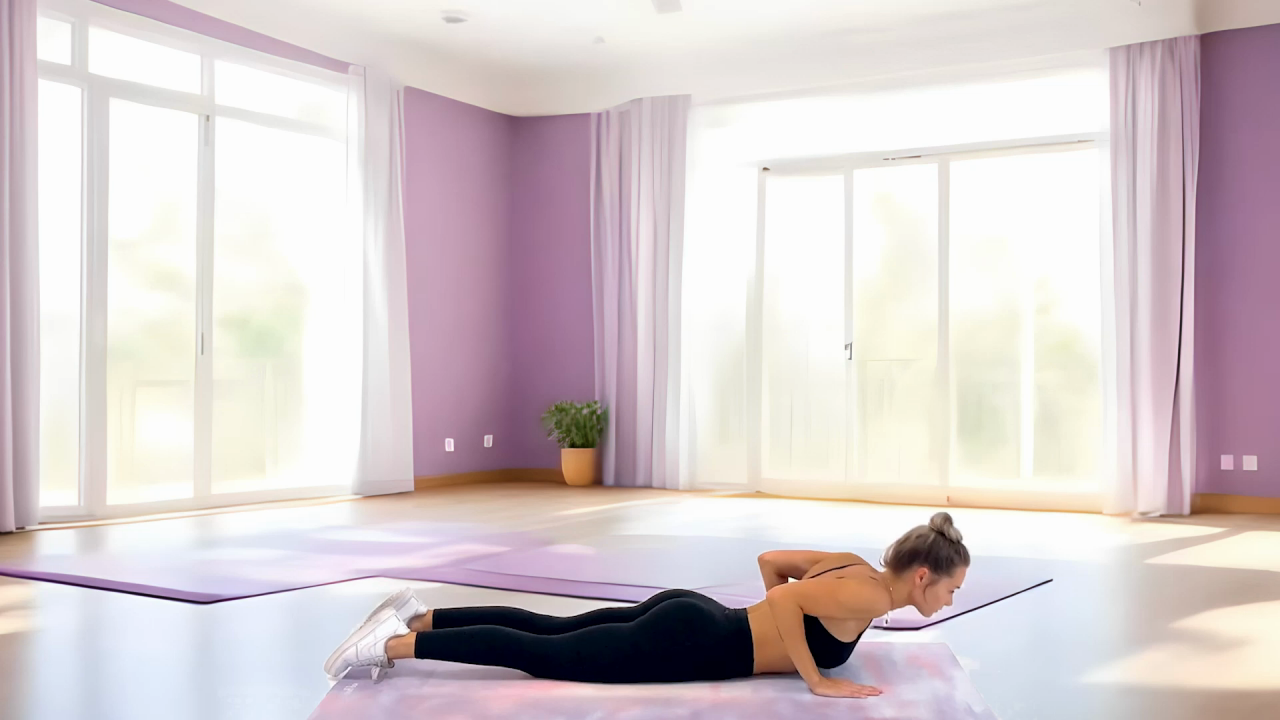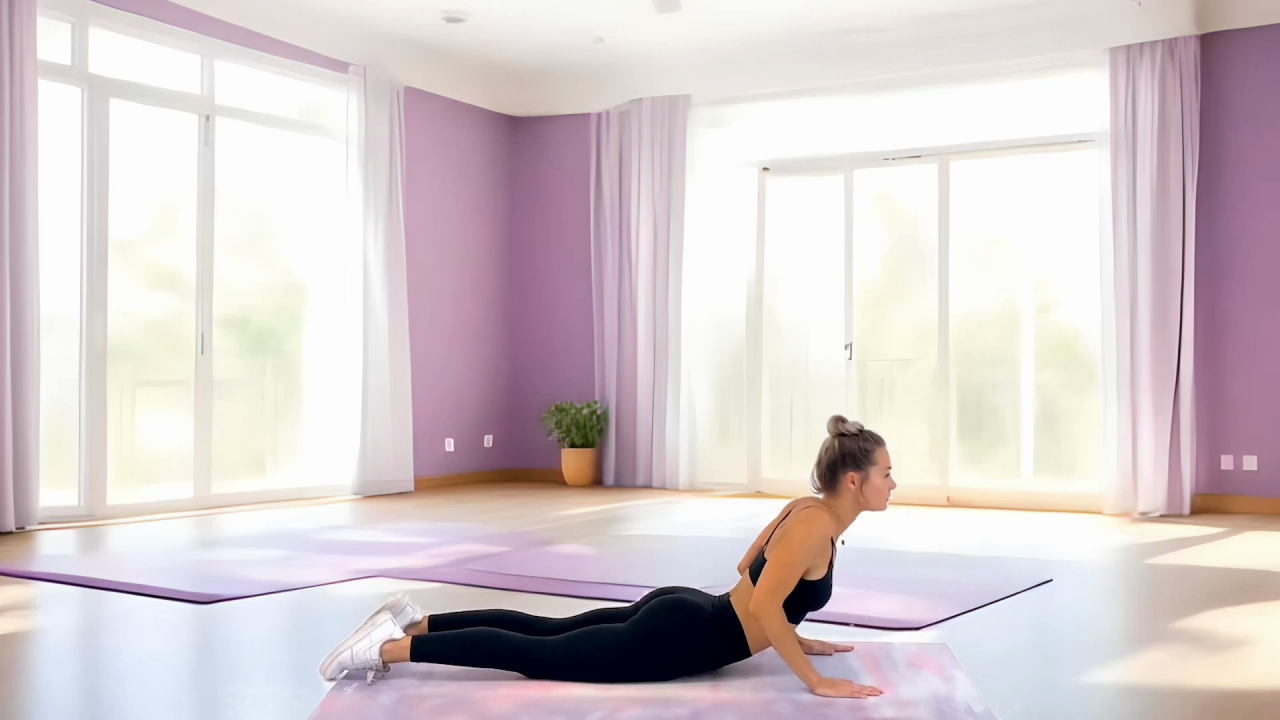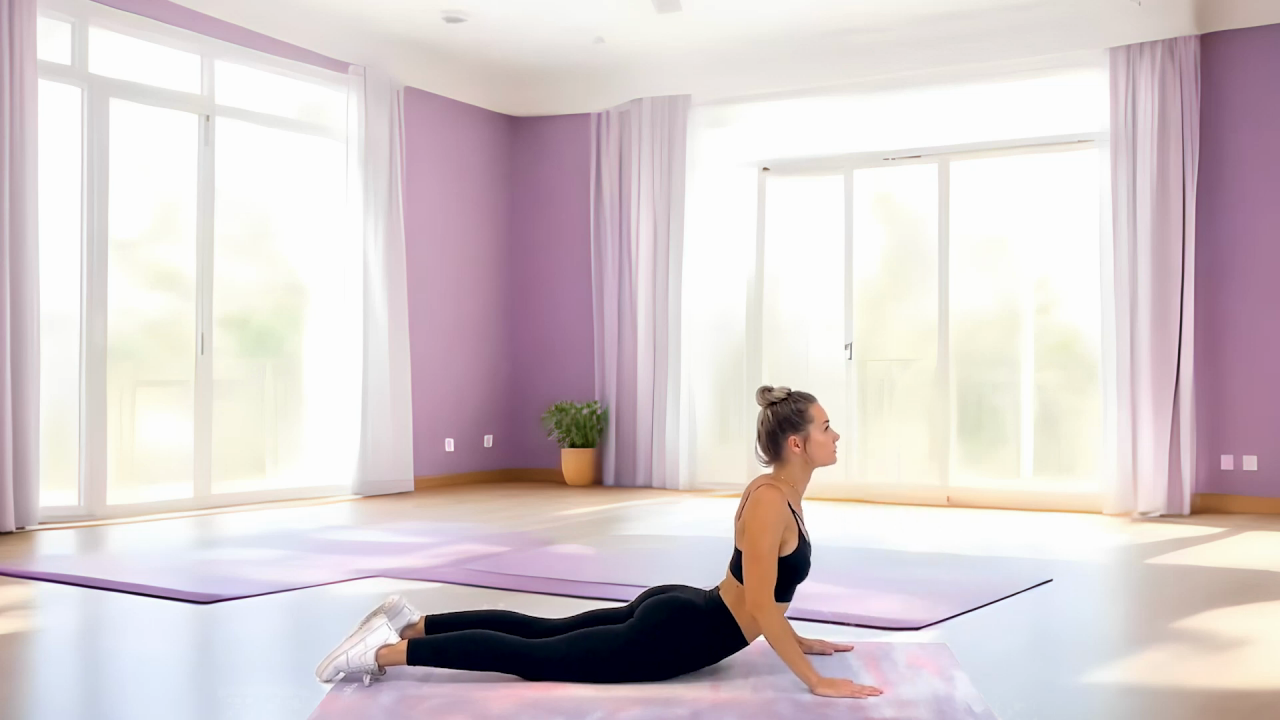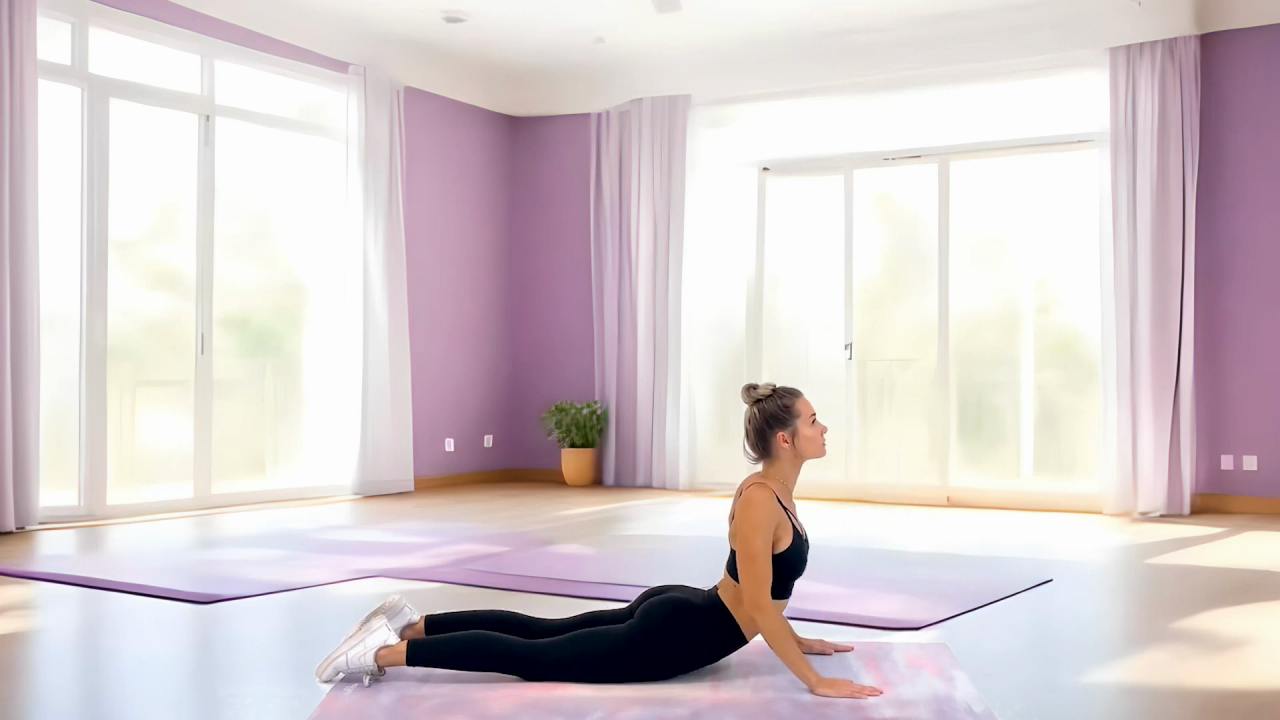
dt=0.7s
person 1, frame 1
left shoulder: (855, 566)
right shoulder: (869, 596)
left elbow: (769, 559)
right elbow: (783, 598)
right wrist: (815, 678)
left hip: (686, 618)
right hip: (686, 646)
left knee: (546, 631)
right knee: (538, 655)
left ankle: (418, 616)
right ankle: (397, 645)
person 1, frame 2
left shoulder: (808, 509)
right shoulder: (816, 525)
right elbow: (765, 608)
left wrist: (794, 638)
right wrist: (815, 681)
left hip: (680, 613)
right hip: (677, 639)
left knee: (543, 628)
right knee: (535, 655)
left ankle: (413, 623)
right ankle: (389, 648)
person 1, frame 3
left shoulder: (780, 492)
right shoulder: (770, 501)
left elbow: (762, 590)
right elbow: (760, 607)
left wrist: (798, 641)
right wrist: (816, 681)
left hip: (677, 611)
right hip: (674, 636)
left knee: (541, 631)
right knee: (532, 658)
left ankle: (410, 624)
right ankle: (386, 650)
person 1, frame 4
left shoulder: (775, 490)
right shoulder: (761, 501)
left elbow: (763, 590)
right elbow: (757, 606)
left wrist: (797, 640)
right wrist: (815, 680)
left hip: (677, 612)
right hip: (676, 634)
left knee: (541, 632)
right knee: (531, 658)
left ankle: (410, 625)
right ankle: (386, 651)
